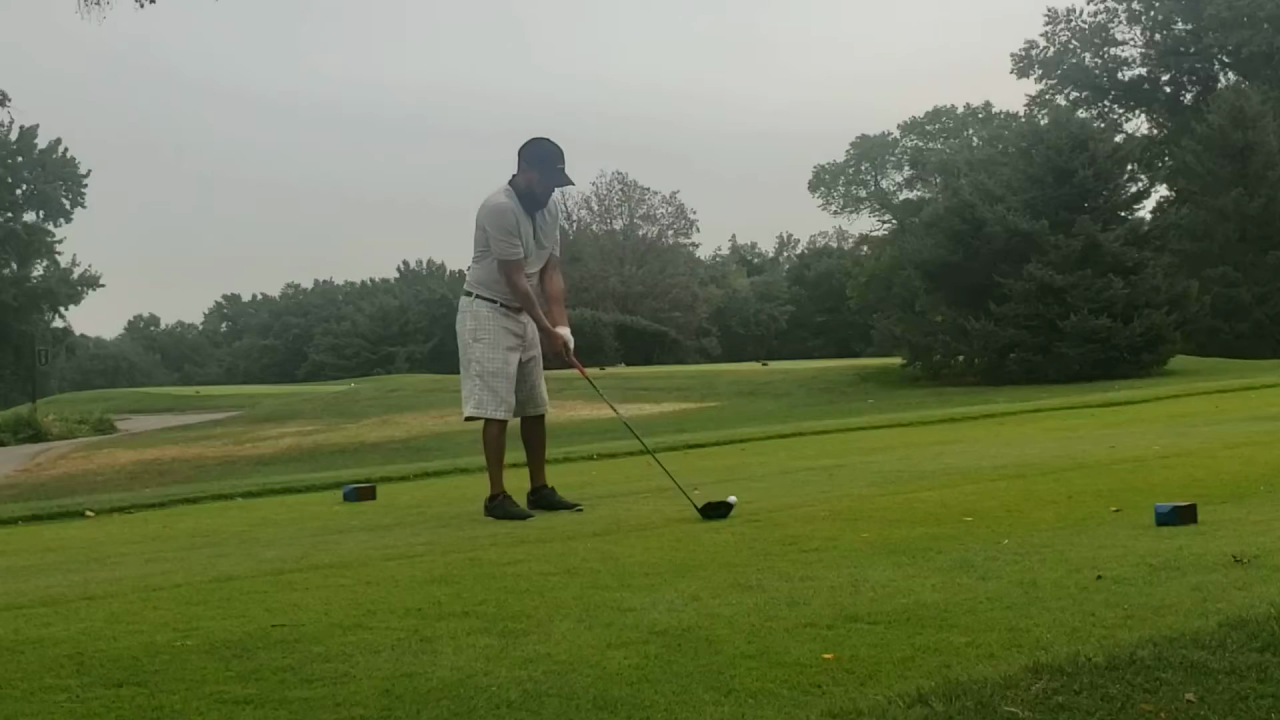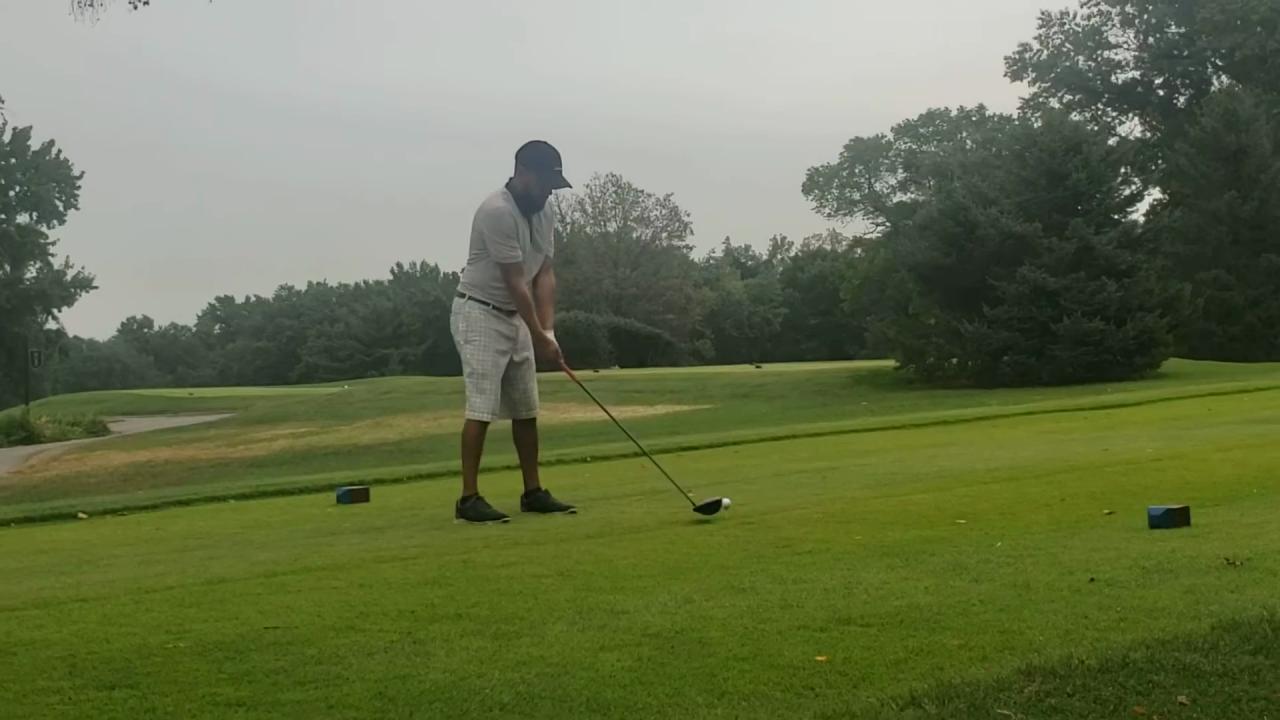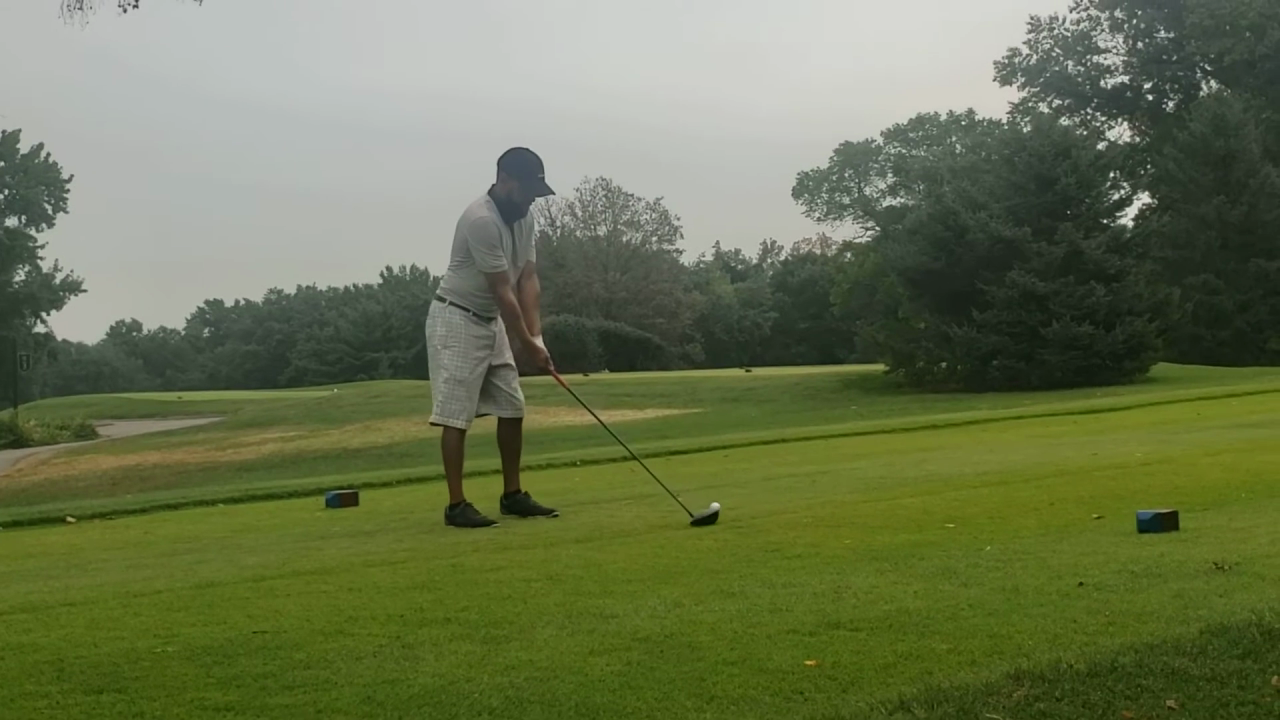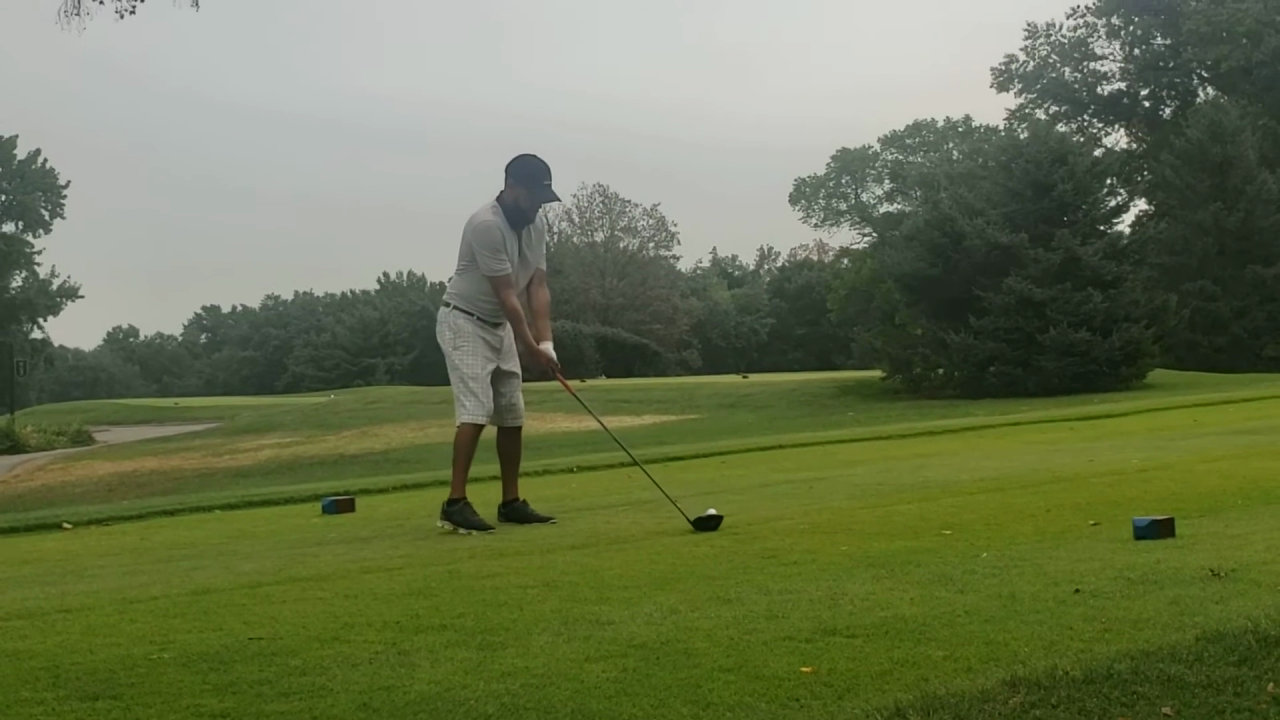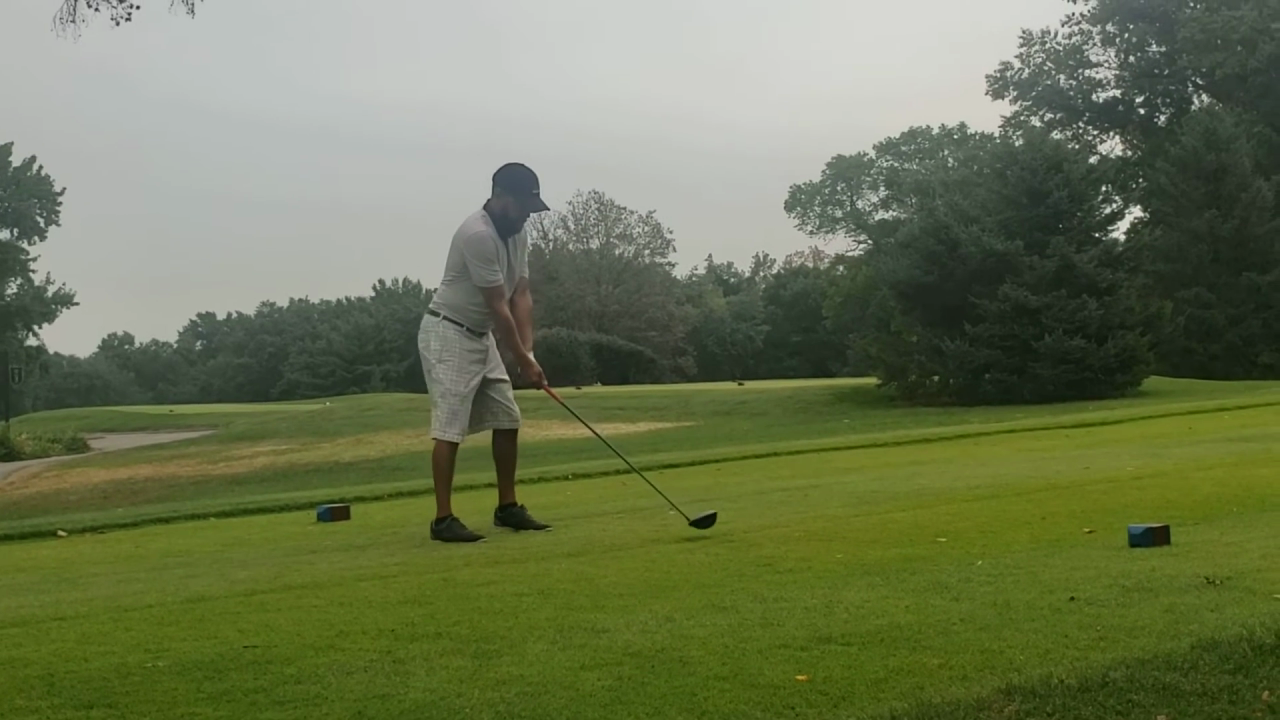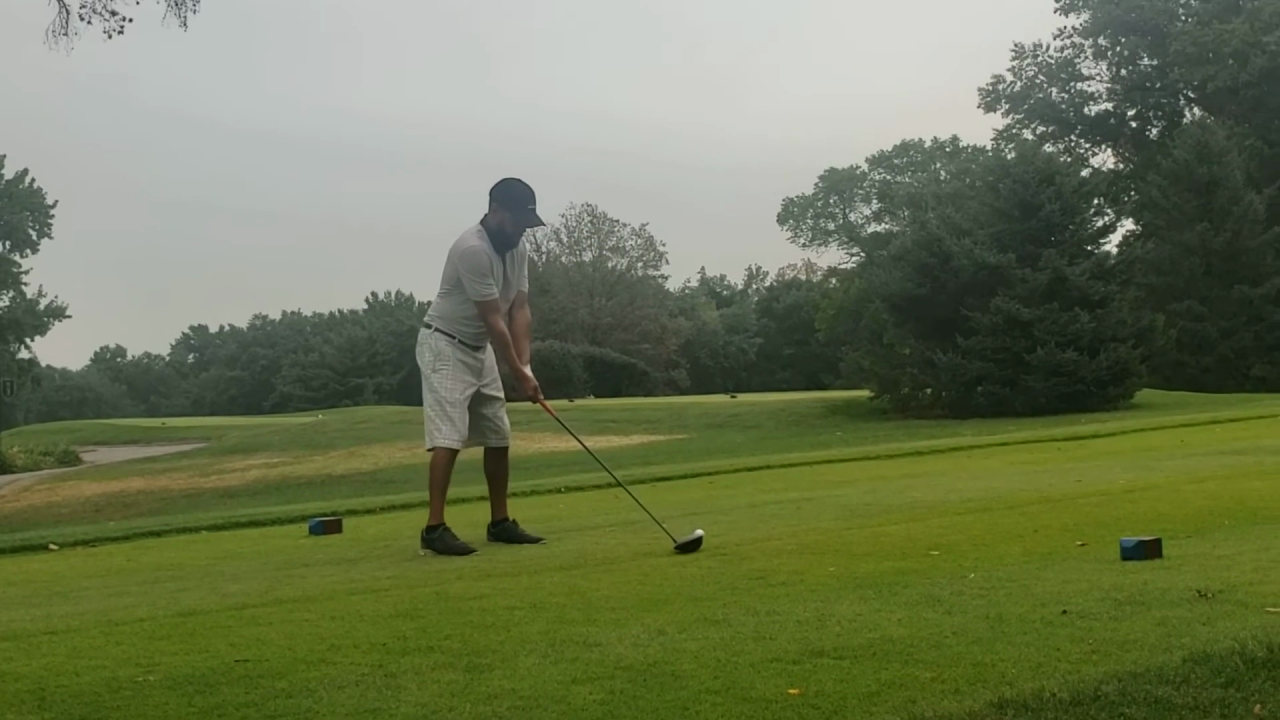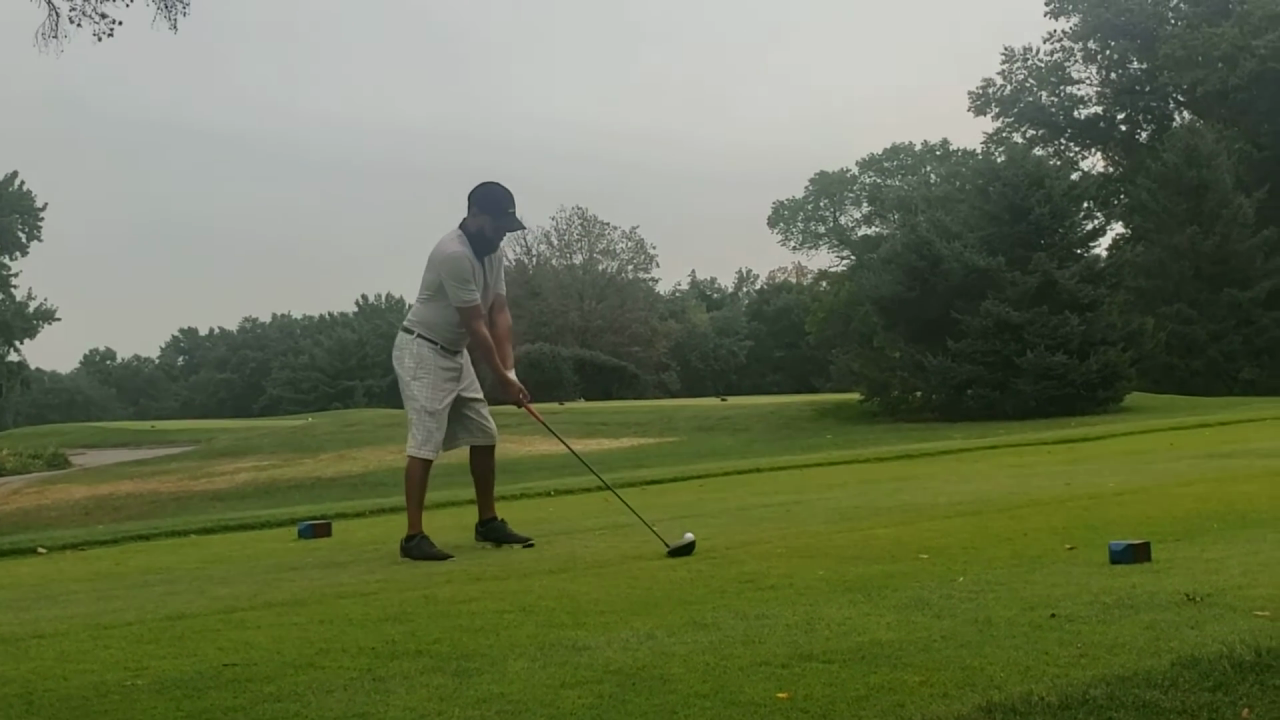
dt=0.4s
person 1, frame 1
left shoulder: (549, 210)
right shoulder: (499, 208)
left elbow: (550, 272)
right elbow: (515, 279)
left wrist: (561, 326)
right wrist: (546, 330)
left hip: (521, 314)
right hip: (487, 311)
left knee: (534, 406)
right knee: (498, 405)
left ankle: (539, 489)
right ankle: (496, 495)
person 1, frame 2
left shoulder: (544, 212)
right shoulder: (497, 211)
left elbow: (544, 275)
right elbow: (515, 283)
left wrist: (548, 330)
right wrist: (540, 338)
left hip: (513, 317)
right hip: (479, 313)
left knee: (526, 409)
right knee: (482, 406)
left ankle: (533, 492)
right ankle: (468, 498)
person 1, frame 3
left shoulder: (524, 218)
right shoulder: (481, 220)
left elbow: (527, 279)
right elbow: (502, 291)
left wrist: (536, 336)
right wrist: (528, 345)
left hip: (491, 322)
right hip: (457, 320)
left knee: (512, 408)
right knee: (456, 413)
left ankle: (512, 495)
right ankle: (456, 504)
person 1, frame 4
left shoulder: (536, 226)
right shoulder: (486, 225)
left elbow: (538, 287)
right elbow: (506, 295)
left wrist: (546, 342)
right wrist: (532, 348)
left hip: (499, 327)
right hip: (463, 323)
left knee: (511, 416)
right knee: (477, 411)
left ankle: (511, 502)
right ankle: (455, 502)
person 1, frame 5
left shoulder: (517, 234)
right shoulder: (478, 235)
left elbow: (521, 295)
right elbow: (498, 307)
left wrist: (529, 351)
right wrist: (523, 360)
left hip: (481, 336)
right hip: (449, 334)
left knee: (507, 419)
right knee: (450, 427)
left ankle: (507, 508)
right ankle: (443, 518)
person 1, frame 6
left shoulder: (518, 249)
right shoulder: (472, 249)
left elbow: (520, 310)
right elbow: (494, 319)
left wrist: (526, 366)
right wrist: (519, 375)
left hip: (479, 349)
right hip: (445, 346)
left knee: (497, 436)
right knee: (450, 436)
left ankle: (500, 522)
right ankle: (434, 528)
person 1, frame 7
left shoulder: (493, 252)
right shoulder: (453, 254)
left elbow: (499, 314)
right elbow: (475, 326)
left wrist: (510, 371)
right wrist: (502, 379)
left hip: (455, 353)
right hip: (422, 351)
left knee: (483, 434)
right knee: (424, 443)
left ankle: (489, 522)
right ankle: (413, 537)
